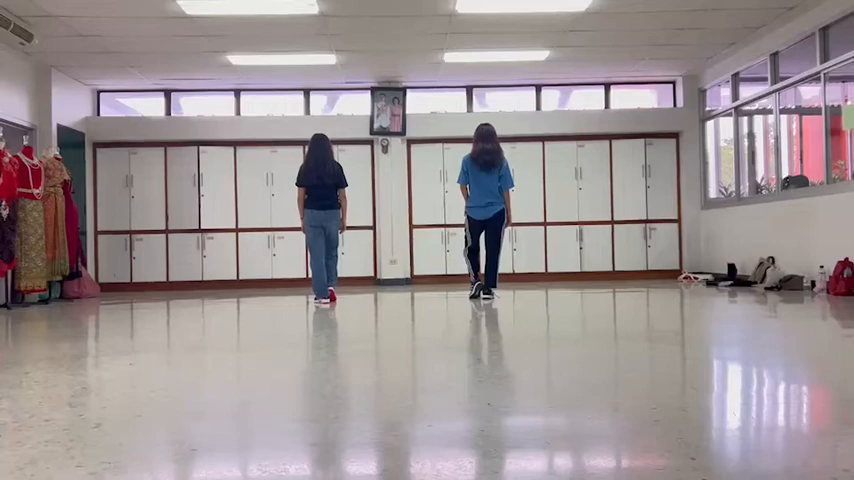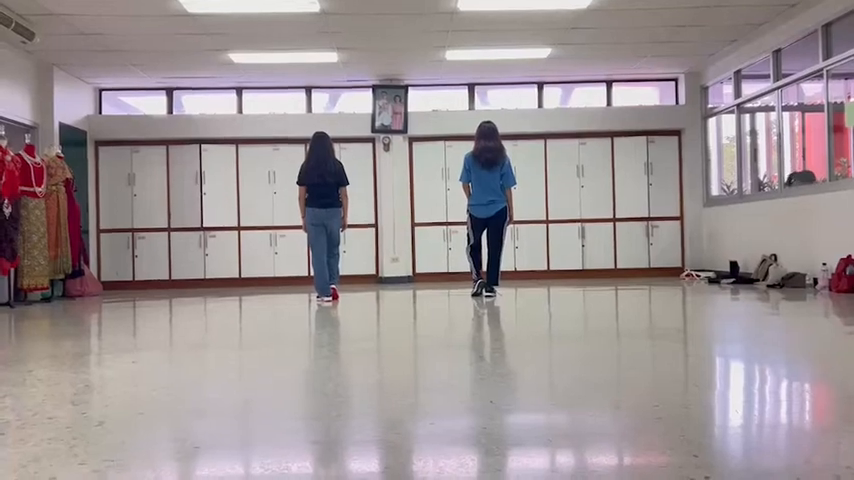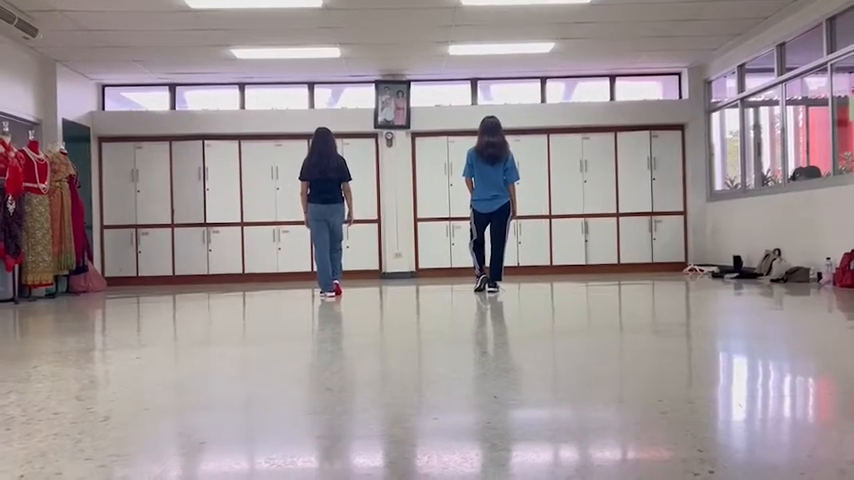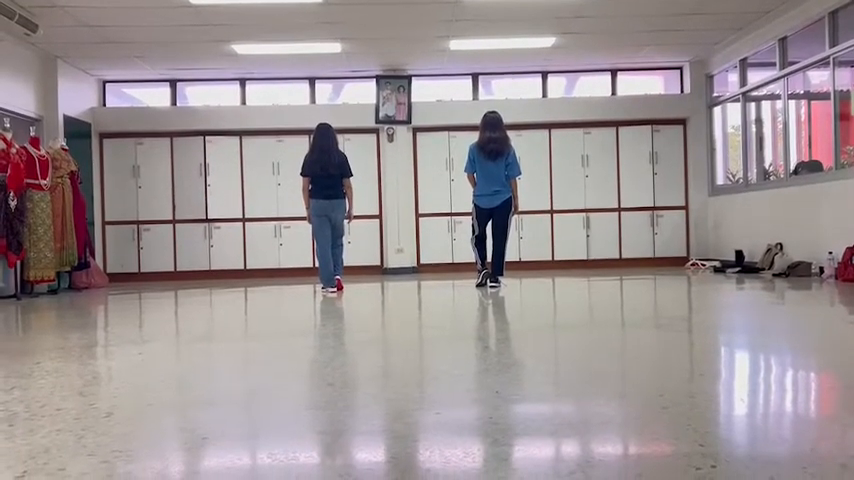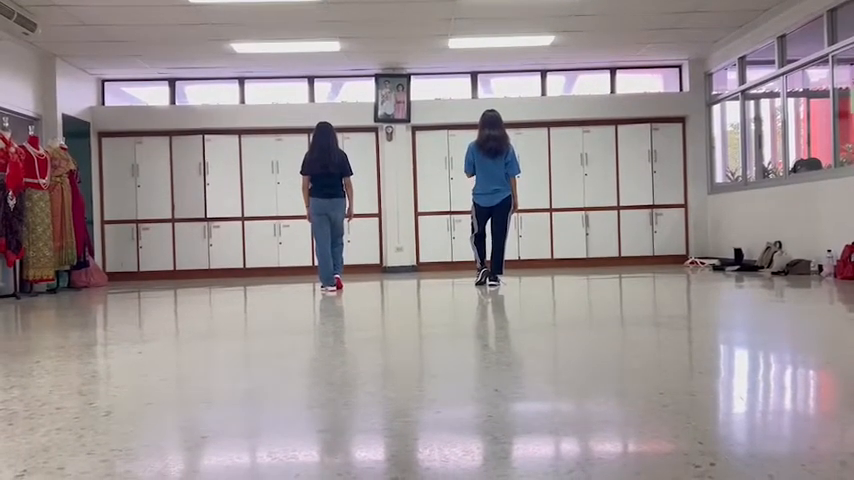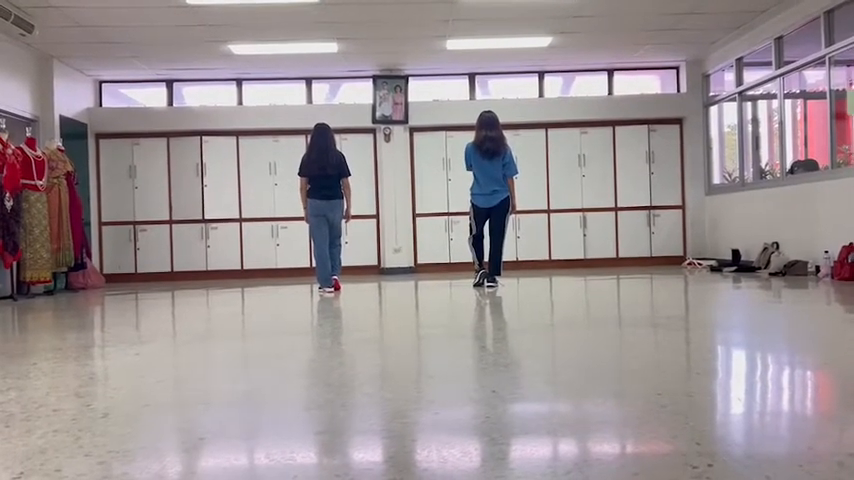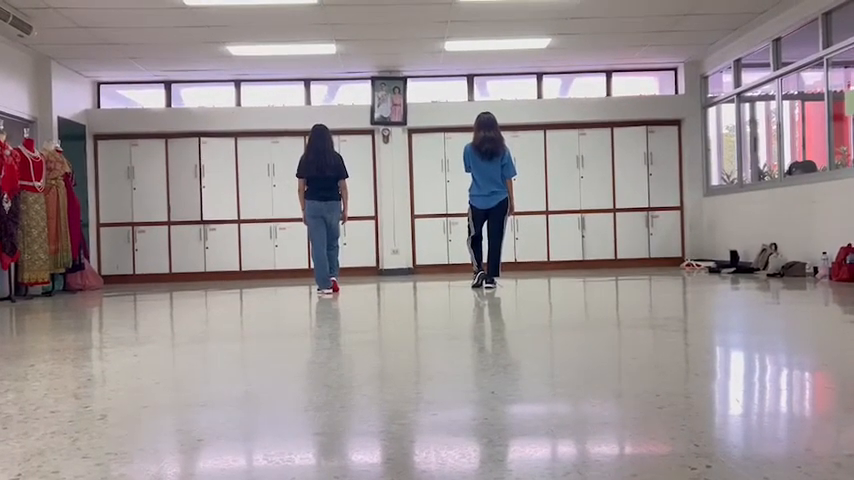
dt=0.7s
person 1, frame 1
left shoulder: (468, 160)
right shoulder: (500, 161)
left elbow: (463, 186)
right elbow: (505, 189)
right wrist: (509, 212)
left hip: (474, 212)
right hip: (496, 212)
left knee: (471, 249)
right knee: (493, 251)
left ankle: (475, 281)
right ankle: (488, 288)
person 1, frame 2
left shoulder: (470, 158)
right shoulder: (502, 159)
left elbow: (465, 184)
right elbow: (507, 187)
right wrist: (511, 210)
left hip: (476, 210)
right hip: (498, 210)
left knee: (473, 246)
right knee: (495, 249)
left ankle: (477, 278)
right ankle: (490, 286)
person 1, frame 3
left shoulder: (473, 153)
right shoulder: (505, 154)
left elbow: (468, 179)
right elbow: (510, 182)
right wrist: (514, 204)
left hip: (479, 205)
right hip: (501, 205)
left knee: (476, 241)
right knee: (498, 244)
left ankle: (481, 274)
right ankle: (493, 281)
person 1, frame 4
left shoulder: (475, 149)
right shoulder: (507, 149)
left elbow: (470, 175)
right elbow: (512, 177)
right wrist: (516, 199)
left hip: (481, 201)
right hip: (503, 200)
left knee: (478, 237)
right knee: (499, 239)
left ankle: (482, 269)
right ankle: (495, 276)
person 1, frame 5
left shoulder: (474, 148)
right shoulder: (506, 148)
left elbow: (469, 173)
right elbow: (512, 176)
right wrist: (515, 198)
left hip: (481, 199)
right hip: (503, 199)
left knee: (478, 234)
right knee: (499, 238)
left ankle: (482, 267)
right ankle: (494, 275)
person 1, frame 6
left shoulder: (471, 148)
right shoulder: (503, 149)
right elbow: (509, 177)
right wrist: (513, 200)
left hip: (479, 200)
right hip: (501, 200)
left knee: (476, 236)
right knee: (497, 239)
left ankle: (480, 269)
right ankle: (492, 276)
person 1, frame 7
left shoulder: (469, 150)
right shoulder: (502, 150)
right elbow: (508, 178)
right wrist: (511, 201)
left hip: (477, 201)
right hip: (499, 201)
left knee: (474, 237)
right knee: (495, 240)
left ankle: (478, 270)
right ankle: (490, 277)
person 2, frame 1
left shoulder: (305, 169)
right shoulder: (336, 168)
left elbow: (300, 197)
right elbow: (342, 196)
left wrist: (302, 218)
right wrist: (344, 218)
left hip: (312, 214)
right hip: (332, 214)
left knee: (317, 255)
right knee: (331, 253)
left ankle: (322, 294)
right ankle: (330, 286)
person 2, frame 2
left shoulder: (306, 167)
right shoulder: (337, 166)
left elbow: (302, 195)
right elbow: (343, 194)
left wrist: (303, 217)
right wrist: (345, 216)
left hip: (313, 213)
right hip: (333, 212)
left knee: (318, 253)
right knee: (333, 251)
left ankle: (325, 292)
right ankle: (333, 284)
person 2, frame 3
left shoulder: (308, 163)
right shoulder: (339, 161)
left elbow: (303, 191)
right elbow: (346, 189)
left wrist: (305, 213)
right wrist: (350, 211)
left hip: (316, 208)
right hip: (336, 207)
left knee: (321, 248)
right knee: (335, 246)
left ankle: (327, 287)
right ankle: (335, 279)
person 2, frame 4
left shoulder: (310, 159)
right shoulder: (340, 157)
left elbow: (305, 187)
right elbow: (347, 185)
left wrist: (308, 209)
right wrist: (350, 207)
left hip: (318, 204)
right hip: (337, 203)
left knee: (323, 244)
right knee: (337, 242)
left ankle: (329, 283)
right ankle: (337, 275)
person 2, frame 5
left shoulder: (310, 157)
right shoulder: (340, 156)
left elbow: (305, 185)
right elbow: (348, 184)
left wrist: (307, 207)
right wrist: (351, 205)
left hip: (317, 202)
right hip: (337, 202)
left knee: (322, 243)
right knee: (337, 240)
left ankle: (328, 282)
right ankle: (337, 274)
person 2, frame 6
left shoulder: (307, 159)
right shoulder: (338, 157)
left elbow: (303, 186)
right elbow: (346, 185)
left wrist: (305, 208)
right wrist: (348, 207)
left hip: (315, 204)
right hip: (335, 203)
left knee: (320, 244)
right knee: (335, 242)
left ankle: (326, 283)
right ankle: (335, 275)
person 2, frame 7
left shoulder: (305, 160)
right shoulder: (336, 158)
left elbow: (301, 188)
right elbow: (343, 186)
left wrist: (303, 210)
right wrist: (345, 209)
left hip: (313, 205)
right hip: (333, 204)
left knee: (318, 245)
right knee: (332, 243)
left ankle: (325, 284)
right ankle: (333, 276)
